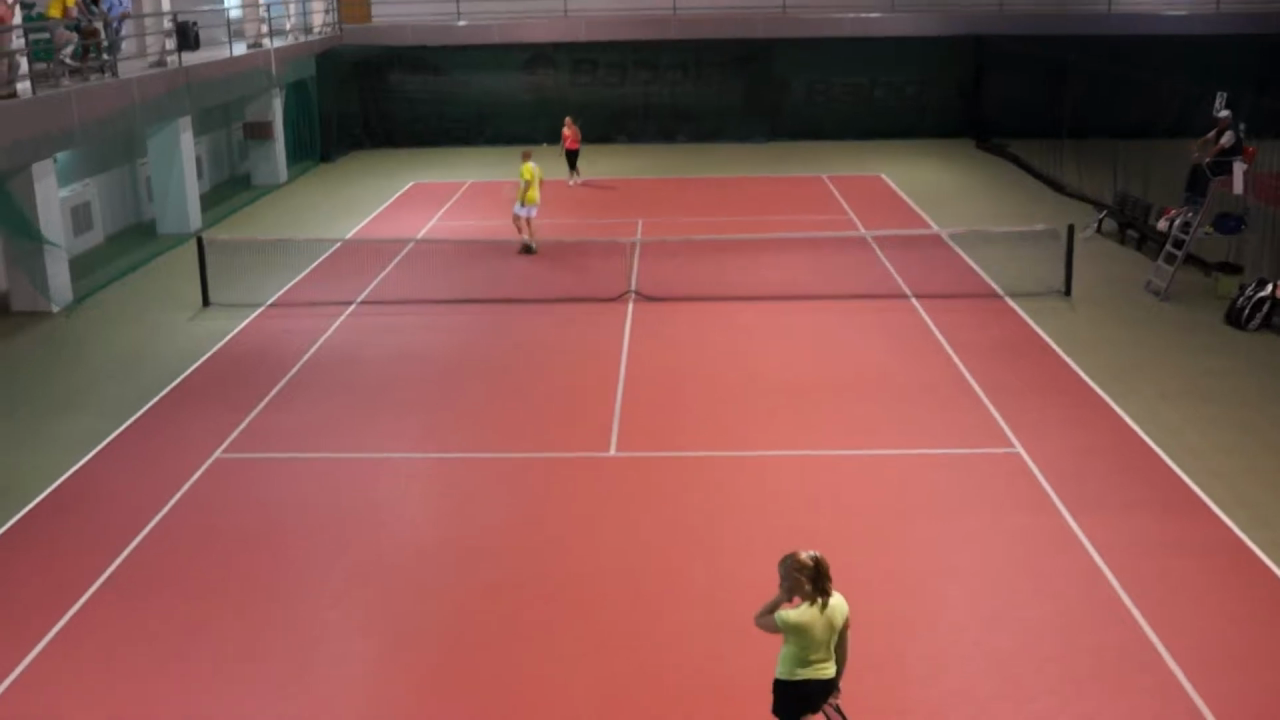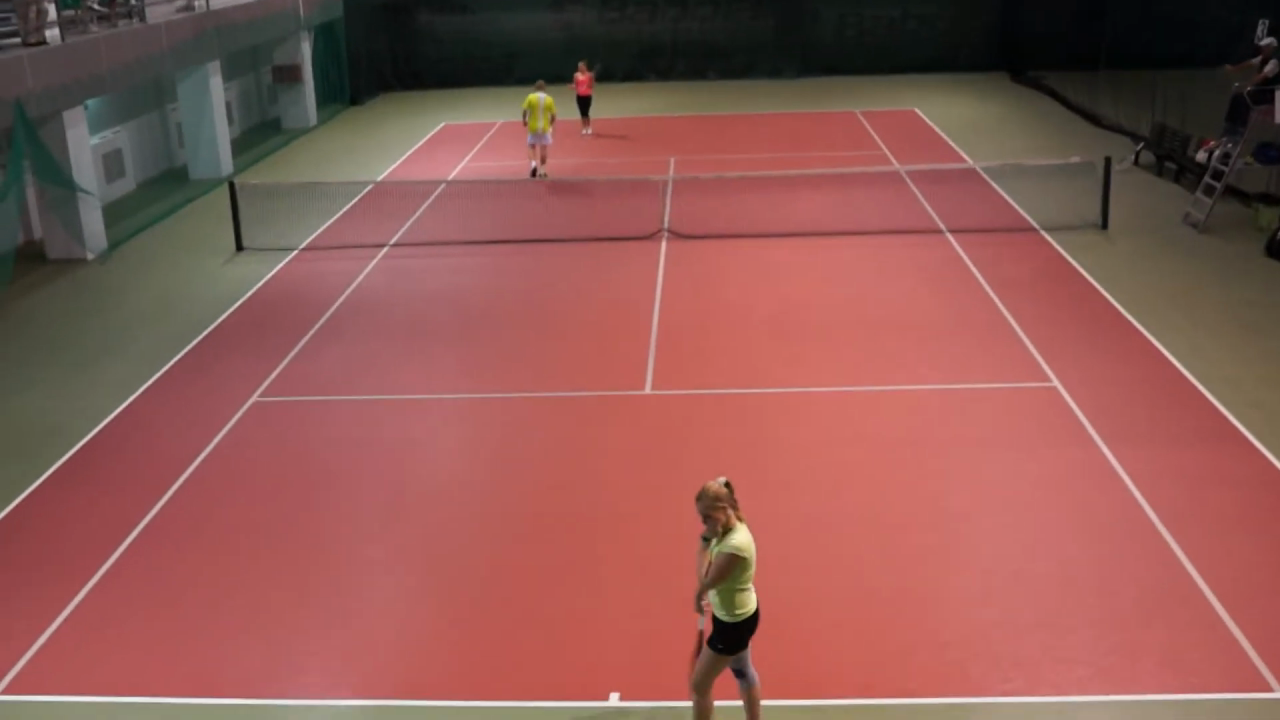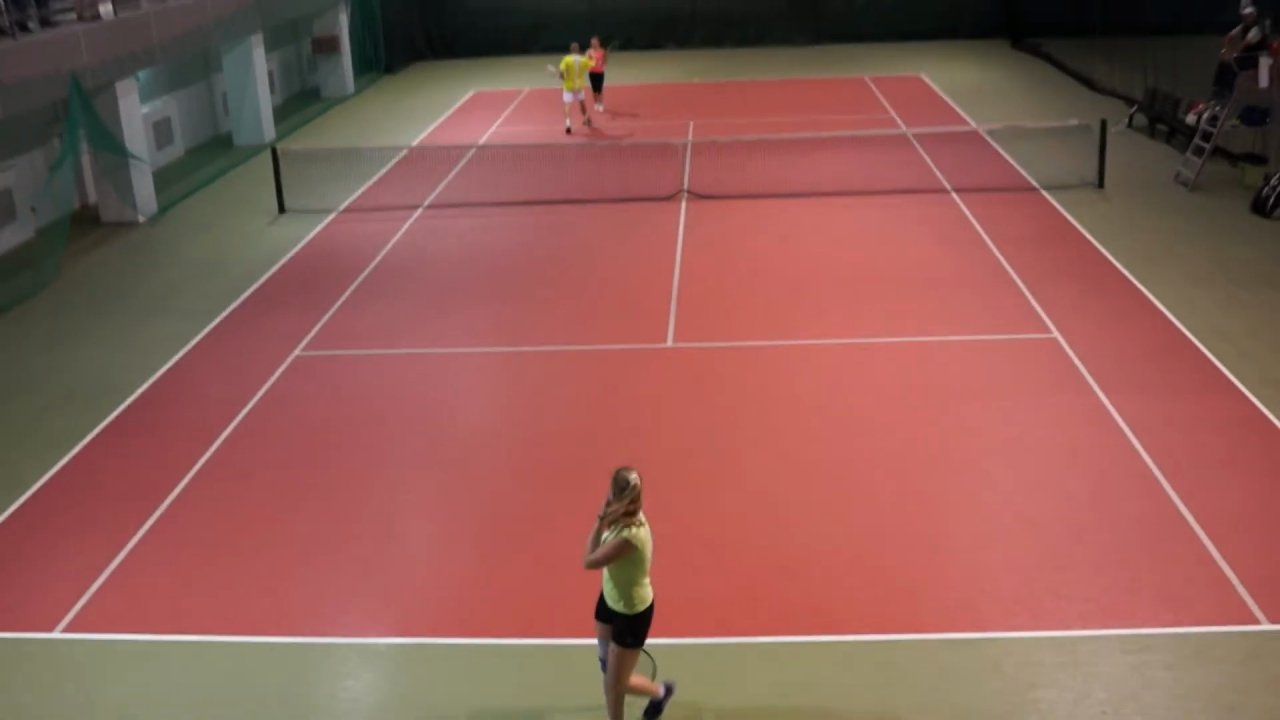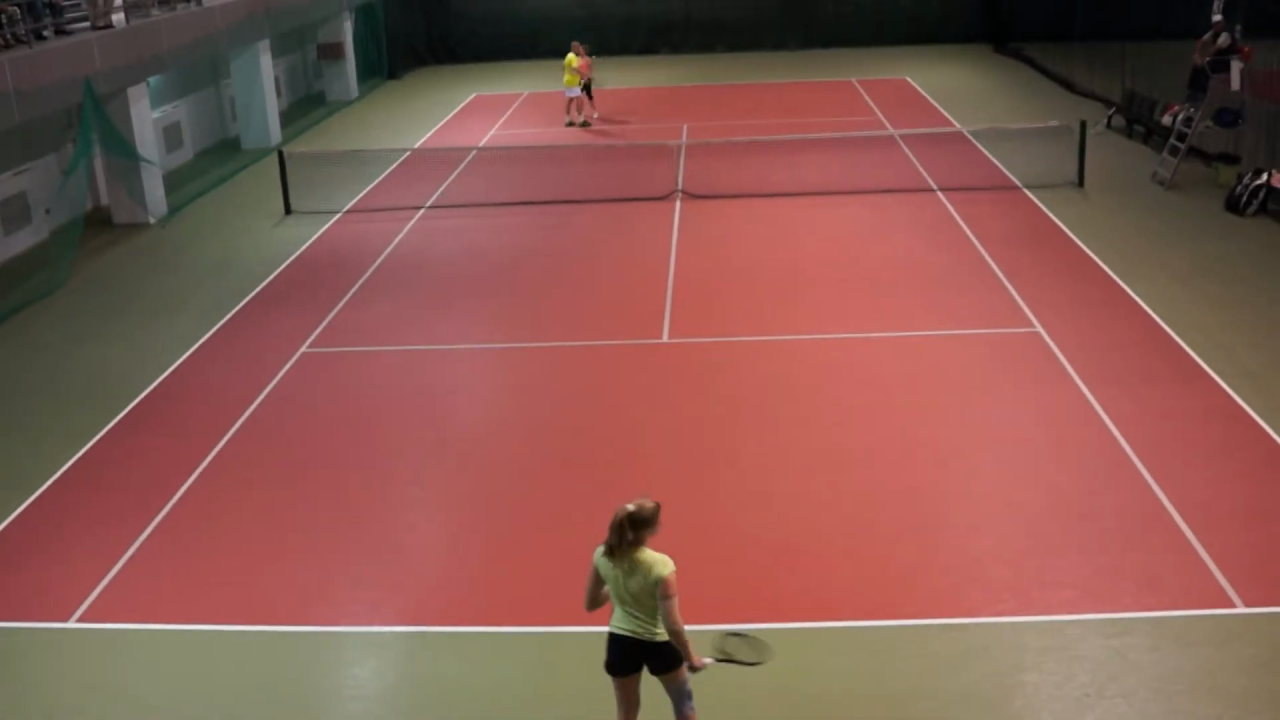
dt=1s
person 1, frame 1
left shoulder: (791, 618)
right shoulder: (839, 603)
left elbow: (759, 620)
right elbow: (842, 651)
left wrist: (781, 598)
right wrist: (835, 683)
left hip: (793, 686)
right hip: (824, 682)
person 1, frame 2
left shoulder: (736, 544)
right shoulder: (726, 531)
left elbow: (706, 581)
right elbow: (710, 570)
left wrist: (706, 541)
right wrist: (701, 595)
left hip: (734, 621)
right hip: (737, 615)
left knee: (699, 684)
right knee: (742, 670)
person 1, frame 3
left shoulder: (630, 532)
right shoulder: (622, 520)
left elbow: (590, 561)
left wrist: (601, 518)
left hip: (631, 613)
right hip: (610, 601)
left knee: (617, 685)
right knee: (607, 667)
left ankle: (660, 692)
person 1, frame 4
left shoulder: (603, 556)
right shoulder: (661, 565)
left elbow: (590, 604)
right elbow: (672, 624)
right wrist: (690, 656)
left hip: (620, 641)
right hip: (659, 644)
right knee: (683, 700)
